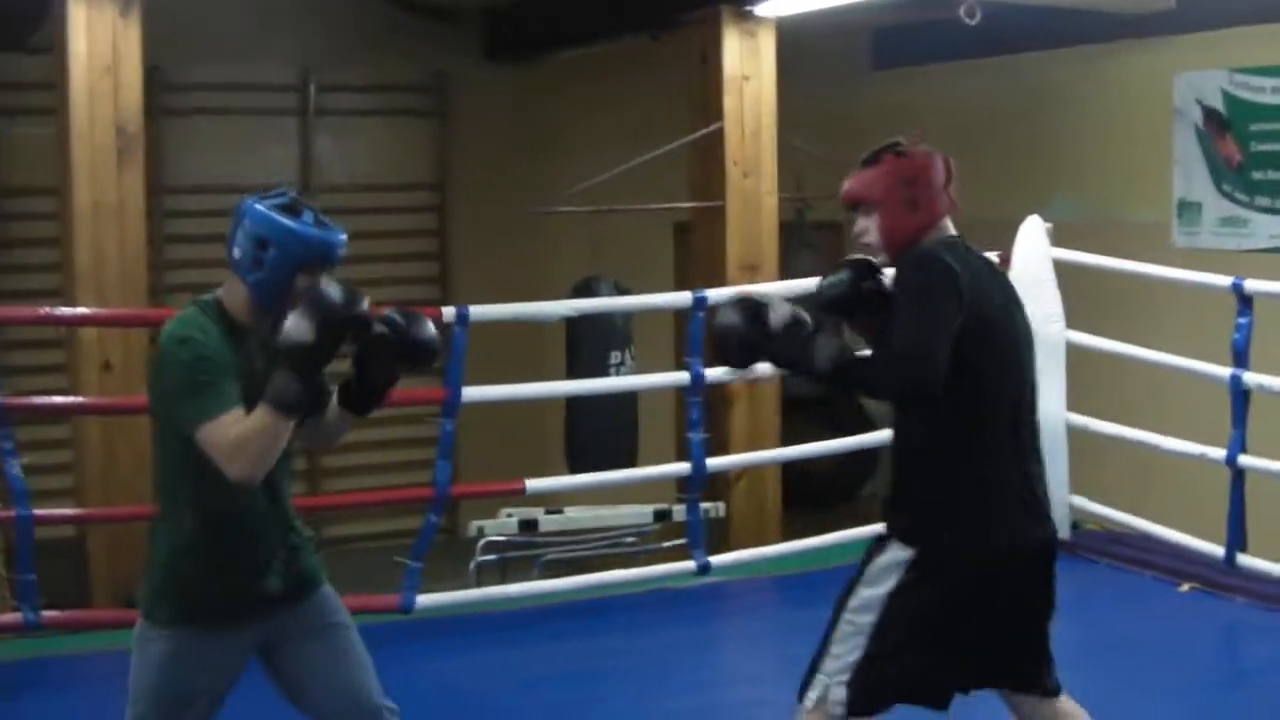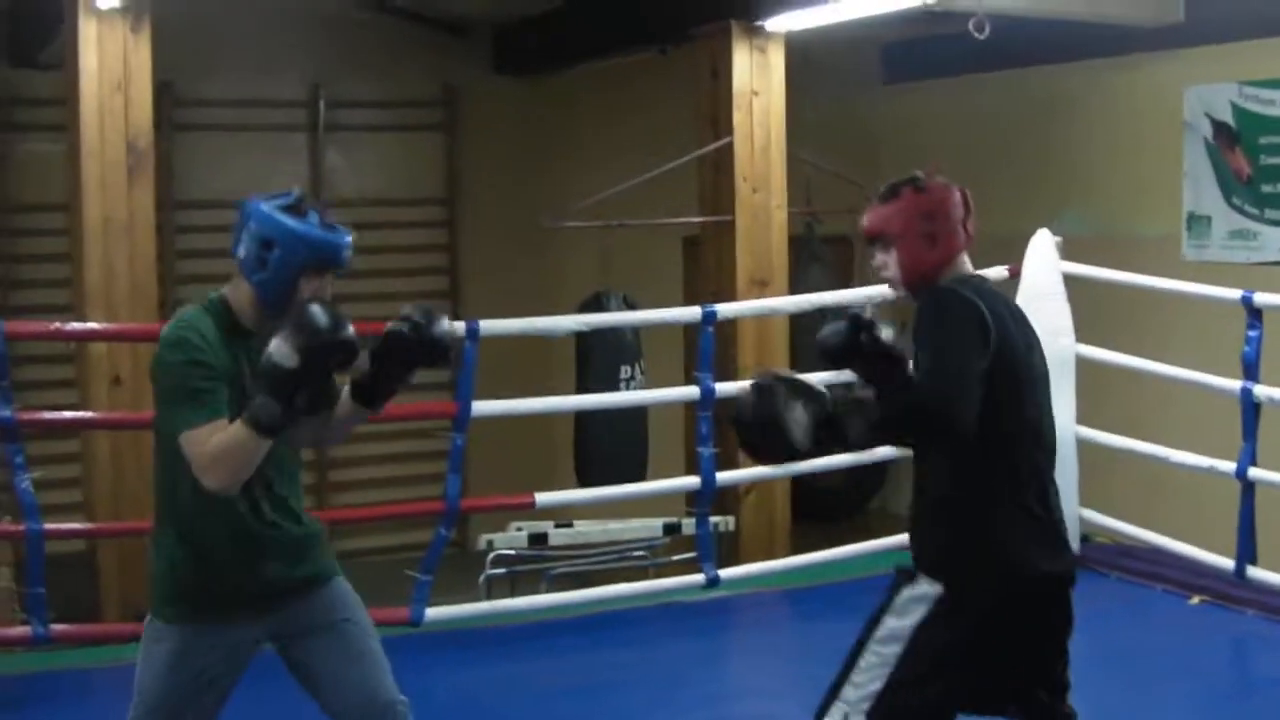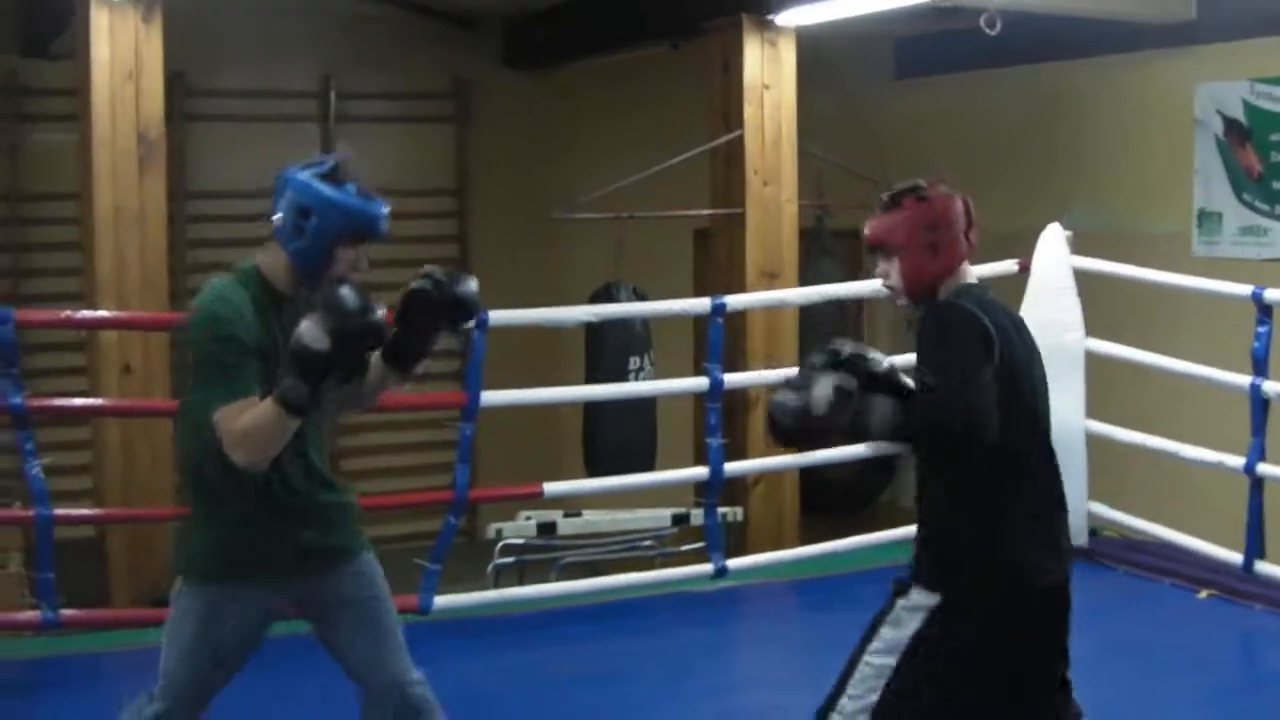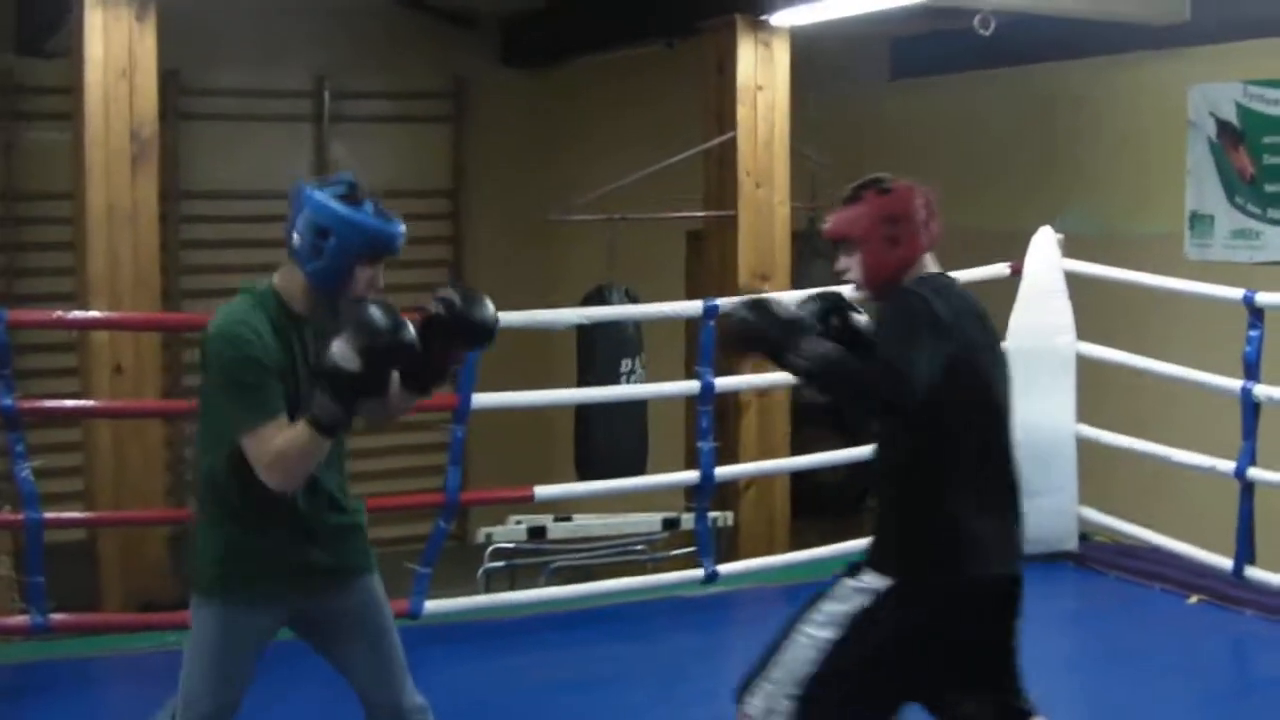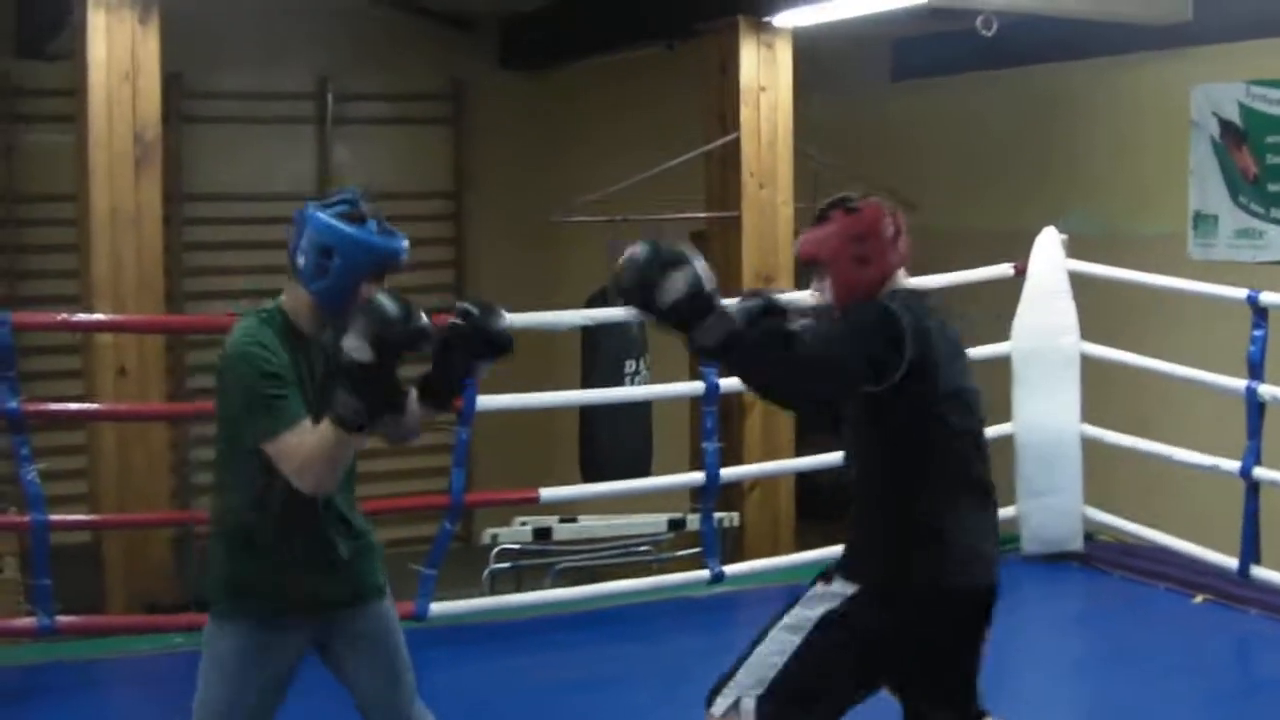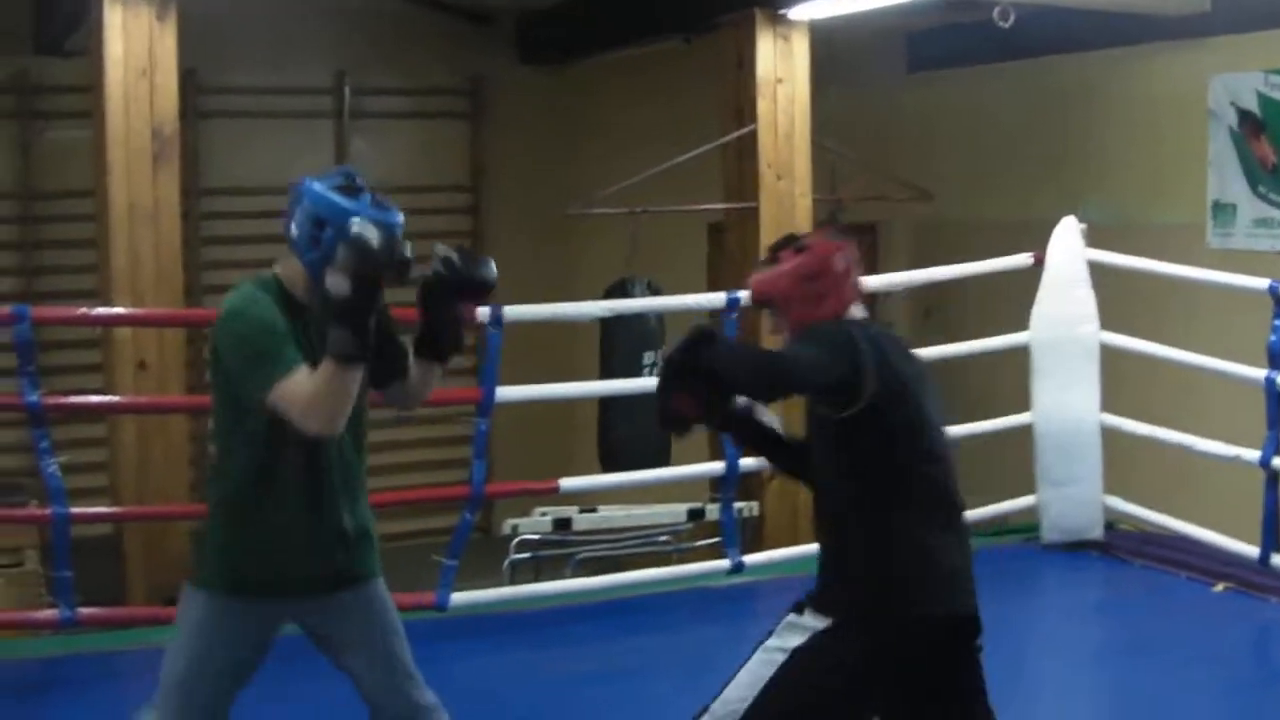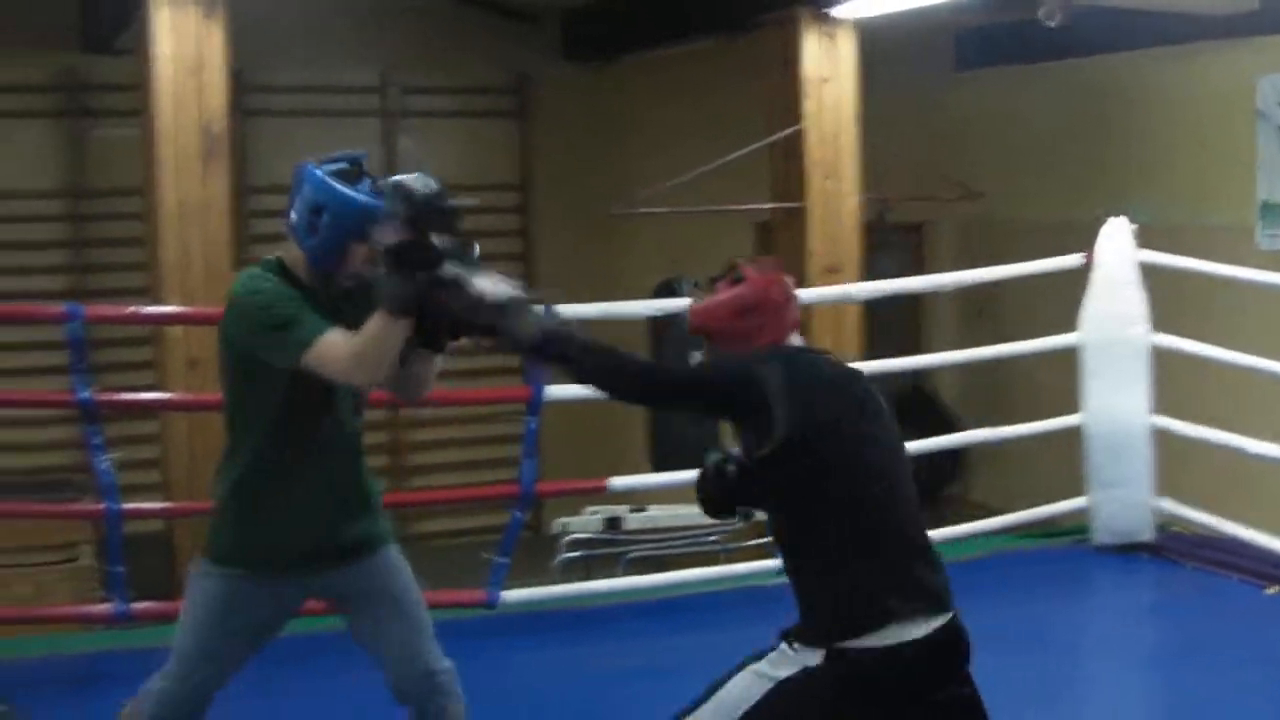
dt=0.1s
person 1, frame 1
left shoulder: (281, 328)
right shoulder: (191, 341)
left elbow: (317, 434)
right elbow: (243, 461)
left wrist: (371, 376)
right wrist: (296, 367)
left hip: (287, 576)
right hip: (194, 593)
person 1, frame 2
left shoulder: (290, 329)
right shoulder: (190, 342)
left elbow: (323, 430)
right elbow: (216, 472)
left wrist: (380, 373)
right wrist: (278, 386)
left hip: (299, 572)
right hip: (204, 589)
person 1, frame 3
left shoulder: (320, 296)
right shoulder: (223, 310)
left elbow: (361, 393)
right elbow: (247, 448)
left wrist: (412, 334)
right wrist: (308, 365)
left hip: (324, 536)
right hip: (232, 553)
person 1, frame 4
left shoulder: (340, 315)
right shoulder: (241, 331)
left elbow: (388, 404)
right elbow: (278, 468)
left wrist: (434, 355)
right wrist: (338, 389)
left hip: (334, 556)
right hip: (241, 570)
person 1, frame 5
left shoulder: (359, 327)
right shoulder: (254, 351)
left elbow: (402, 427)
right elbow: (311, 475)
left wrist: (447, 369)
right wrist: (359, 378)
left hip: (345, 577)
right hip: (257, 590)
person 1, frame 6
left shoulder: (350, 307)
right shoulder: (248, 317)
left elbow: (408, 393)
right elbow: (320, 418)
left wrist: (442, 322)
right wrist: (350, 320)
left hip: (340, 558)
right hip: (243, 565)
person 1, frame 7
left shoulder: (359, 287)
right shoulder: (259, 298)
left elbow: (414, 387)
right elbow: (359, 369)
left wrist: (432, 298)
right wrist: (404, 279)
left hip: (352, 528)
right hip: (257, 541)
person 2, frame 1
left shoulder: (933, 270)
right shoulder: (984, 276)
left elbow: (913, 378)
left wrist: (802, 347)
right wrist: (880, 312)
left hip: (942, 532)
right hip: (1017, 527)
person 2, frame 2
left shoulder: (952, 307)
right shoulder: (998, 308)
left elbow: (944, 417)
left wrist: (828, 425)
right wrist: (884, 363)
left hip: (965, 566)
right hip: (1036, 558)
person 2, frame 3
left shoulder: (956, 319)
right shoulder: (995, 317)
left elbow: (967, 428)
left wrist: (859, 411)
right wrist: (883, 385)
left hip: (969, 576)
right hip: (1035, 568)
person 2, frame 4
left shoulder: (914, 306)
right shoulder: (960, 308)
left elbow: (893, 387)
left wrist: (789, 338)
right wrist: (855, 339)
left hip: (918, 562)
right hip: (986, 560)
person 2, frame 5
left shoulder: (887, 320)
right shoulder: (927, 325)
left elbow: (801, 367)
right elbow: (846, 402)
left wrist: (694, 306)
right wrist: (772, 331)
left hip: (891, 576)
right hip: (958, 574)
person 2, frame 6
left shoulder: (840, 345)
right shoulder: (883, 353)
left elbow: (761, 372)
left wrist: (687, 382)
right wrist: (739, 422)
left hip: (859, 606)
person 2, frame 7
left shoulder: (757, 381)
right shoulder: (851, 385)
left elbow: (627, 377)
left wrist: (506, 317)
right wrist: (748, 483)
left hip: (854, 644)
